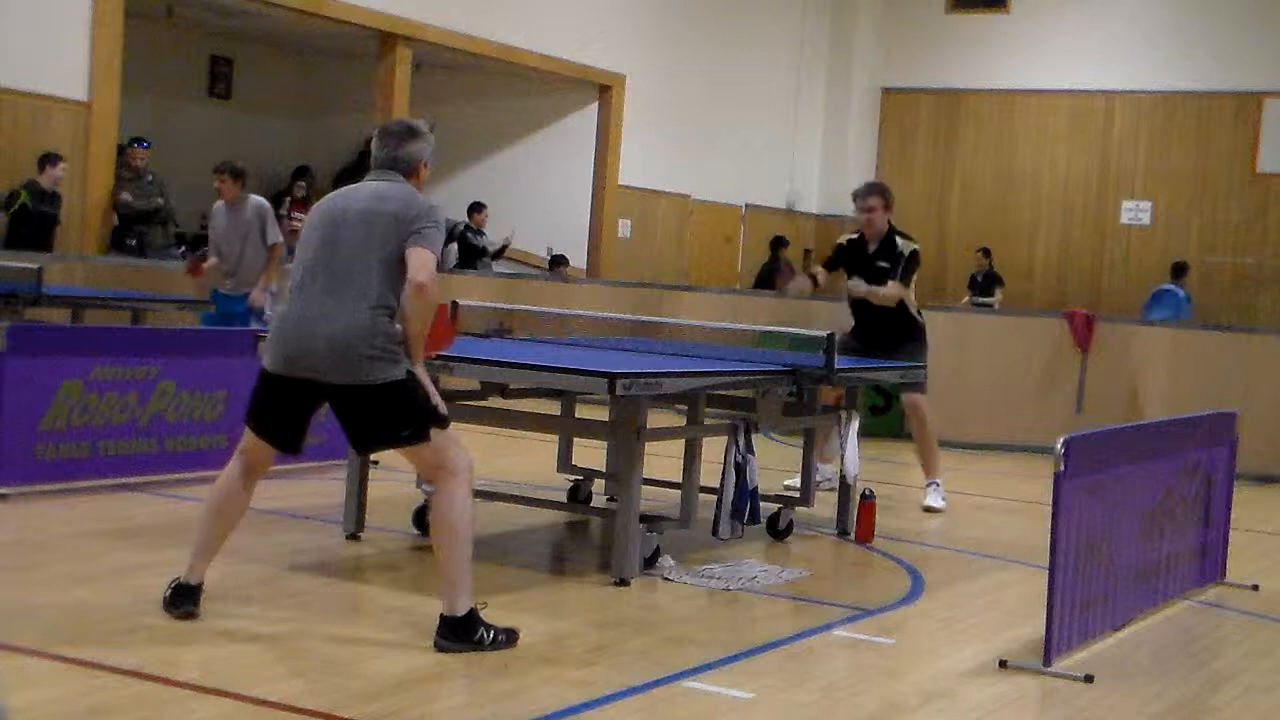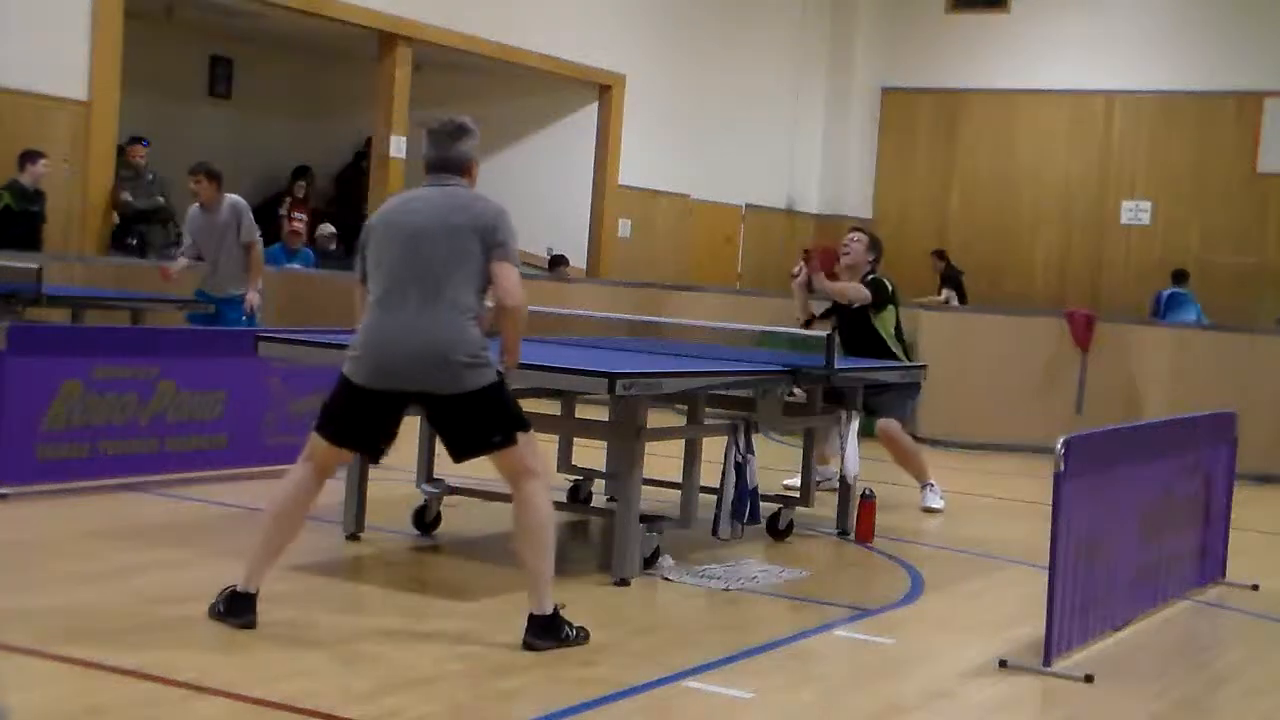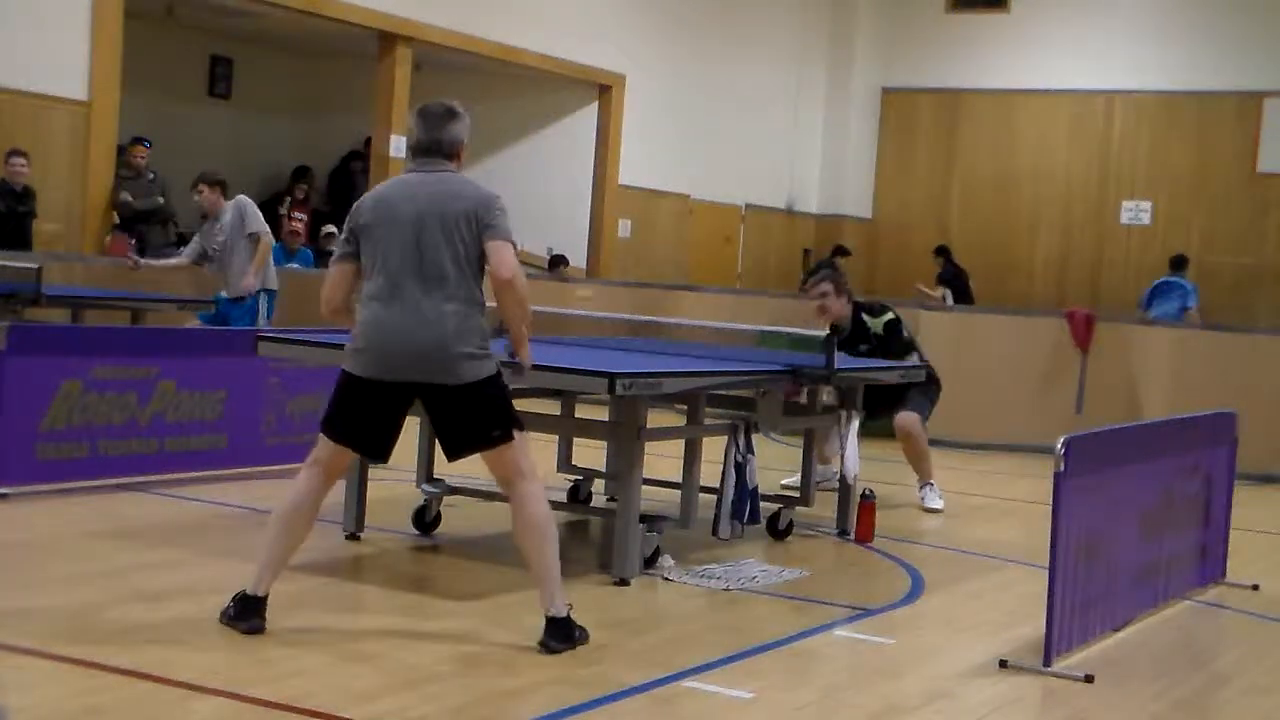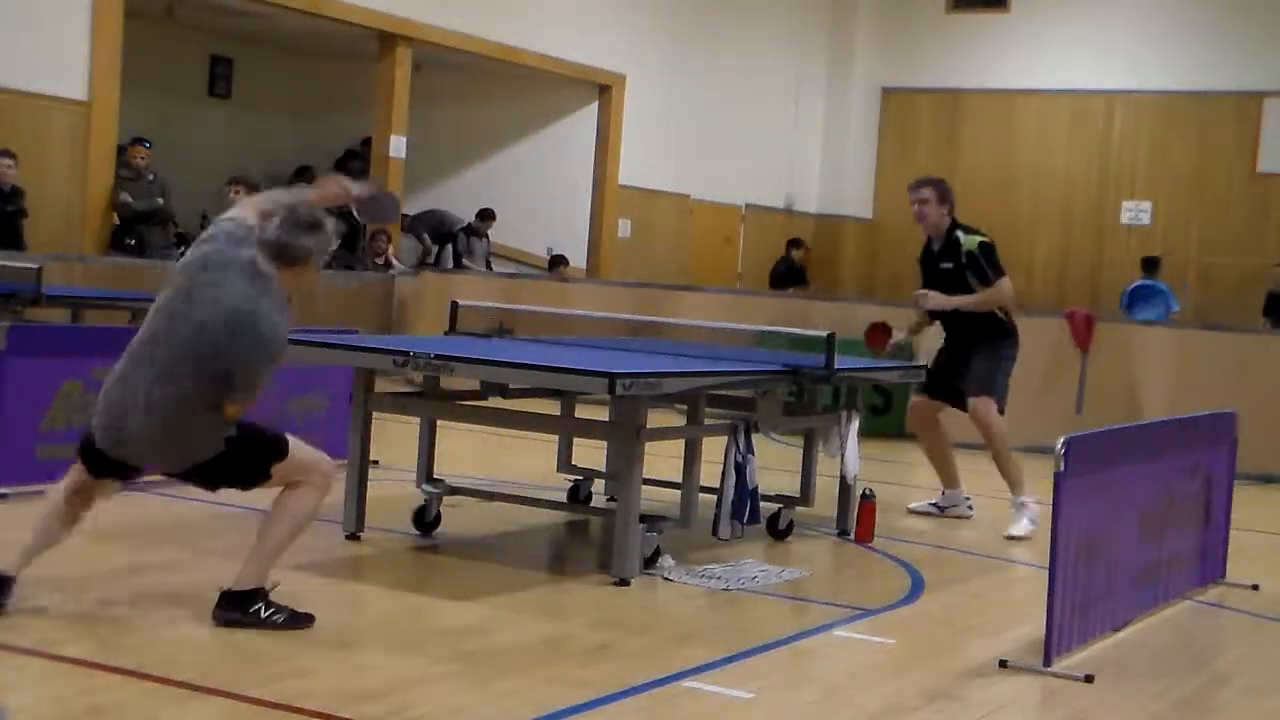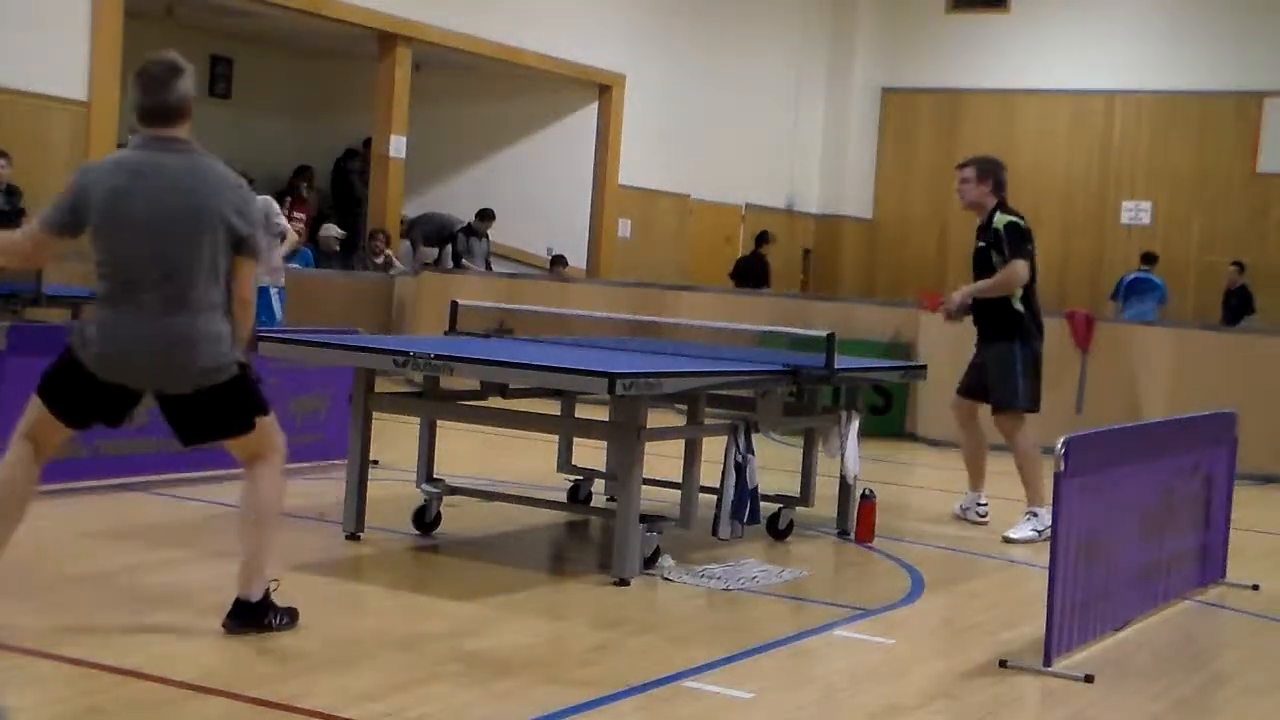
dt=0.7s
person 1, frame 1
left shoulder: (328, 202)
right shoulder: (420, 209)
right elbow: (419, 281)
right wrist: (415, 358)
left hip: (289, 347)
right hip: (365, 356)
left knee: (247, 462)
right knee: (453, 470)
left ankle: (188, 586)
right ankle: (459, 619)
person 1, frame 2
left shoulder: (384, 214)
right shoulder: (488, 213)
right elbow: (512, 298)
right wrist: (511, 348)
left hip: (375, 360)
right hip: (458, 364)
left knee: (312, 466)
right knee: (530, 474)
left ankle: (243, 594)
right ankle: (544, 617)
person 1, frame 3
left shoulder: (371, 202)
right shoulder: (481, 199)
left elbow: (331, 302)
right elbow: (507, 276)
right wrist: (521, 338)
left hip: (375, 356)
right hip: (458, 357)
left knee: (319, 468)
right knee: (521, 478)
left ankle: (253, 599)
right ankle: (556, 618)
person 1, frame 4
left shoulder: (217, 245)
right shoulder: (266, 327)
left elbow: (248, 207)
right elbow: (233, 410)
left wrist: (321, 192)
left hip: (117, 416)
right hip: (183, 438)
left knee: (81, 485)
right knee: (316, 474)
right ankle: (243, 594)
person 1, frame 5
left shoulder: (99, 176)
right shoulder: (230, 188)
right elbow: (243, 293)
right wrist: (232, 352)
left hip: (105, 348)
right hip: (195, 355)
right knee: (266, 454)
right ankle: (252, 600)
person 2, frame 1
left shoulder: (906, 248)
right shoulder: (849, 245)
left elbow: (893, 294)
right elbow: (822, 275)
left wrist: (865, 291)
left hip: (903, 342)
right hip: (861, 339)
left knee: (914, 403)
right knee: (824, 392)
left ankle: (934, 484)
right ankle: (824, 471)
person 2, frame 2
left shoulder: (877, 285)
right shoulder: (841, 296)
left elbow: (857, 294)
right elbow: (810, 329)
left wrist: (825, 286)
right wrist: (799, 288)
left hip: (894, 380)
left knee: (887, 428)
left ankle: (929, 486)
right ankle: (824, 472)
person 2, frame 3
left shoulder: (881, 319)
right shoulder: (833, 334)
left hip: (916, 383)
right hip: (874, 386)
left knee: (905, 424)
left ankle: (927, 485)
right ankle: (825, 472)
person 2, frame 4
left shoulder: (972, 244)
right shoulder: (927, 251)
left elbow: (1005, 293)
left wrist: (950, 301)
right wrist: (908, 331)
left hip: (993, 341)
right hip: (957, 344)
left knee: (982, 409)
right knee: (919, 410)
left ankle: (1023, 501)
right ankle: (955, 497)
person 2, frame 5
left shoulder: (1007, 223)
right shoulder: (988, 227)
left elbow: (1017, 277)
left wrist: (968, 293)
right wrist: (966, 306)
left hip: (1014, 338)
right hip: (993, 338)
left knee: (1010, 420)
right knee: (964, 408)
left ankle: (1040, 514)
right ankle: (976, 500)
